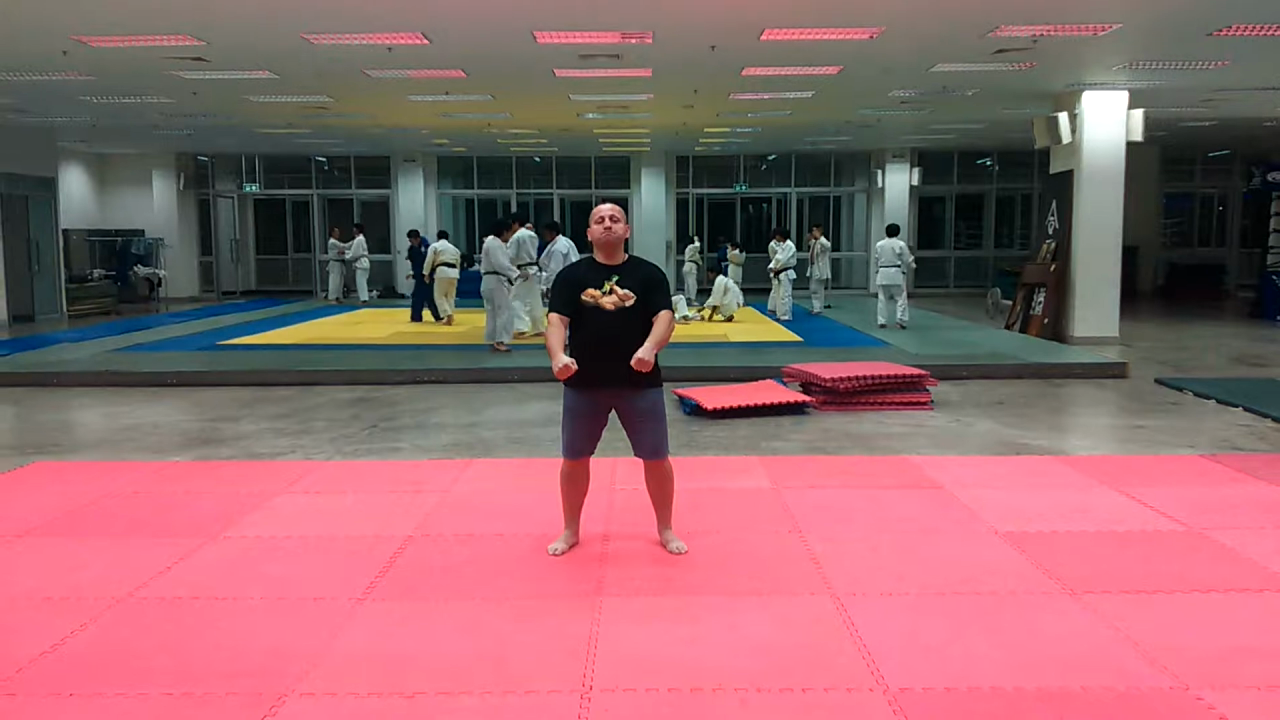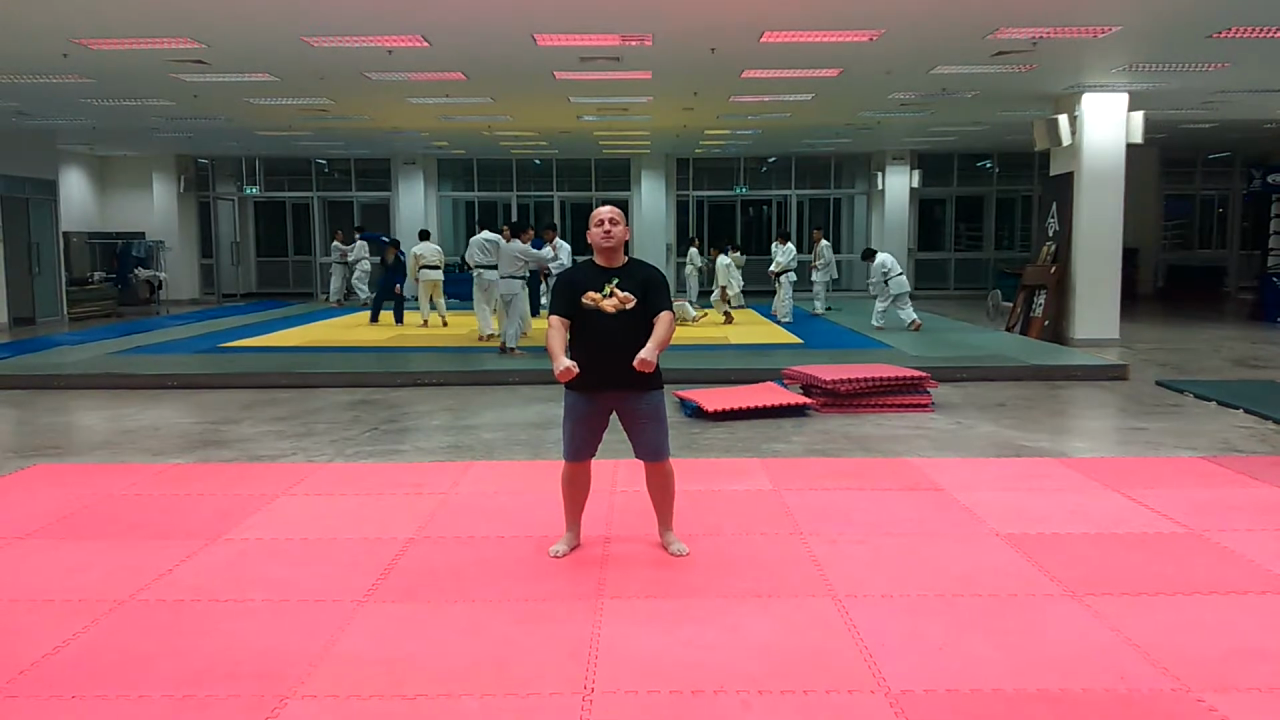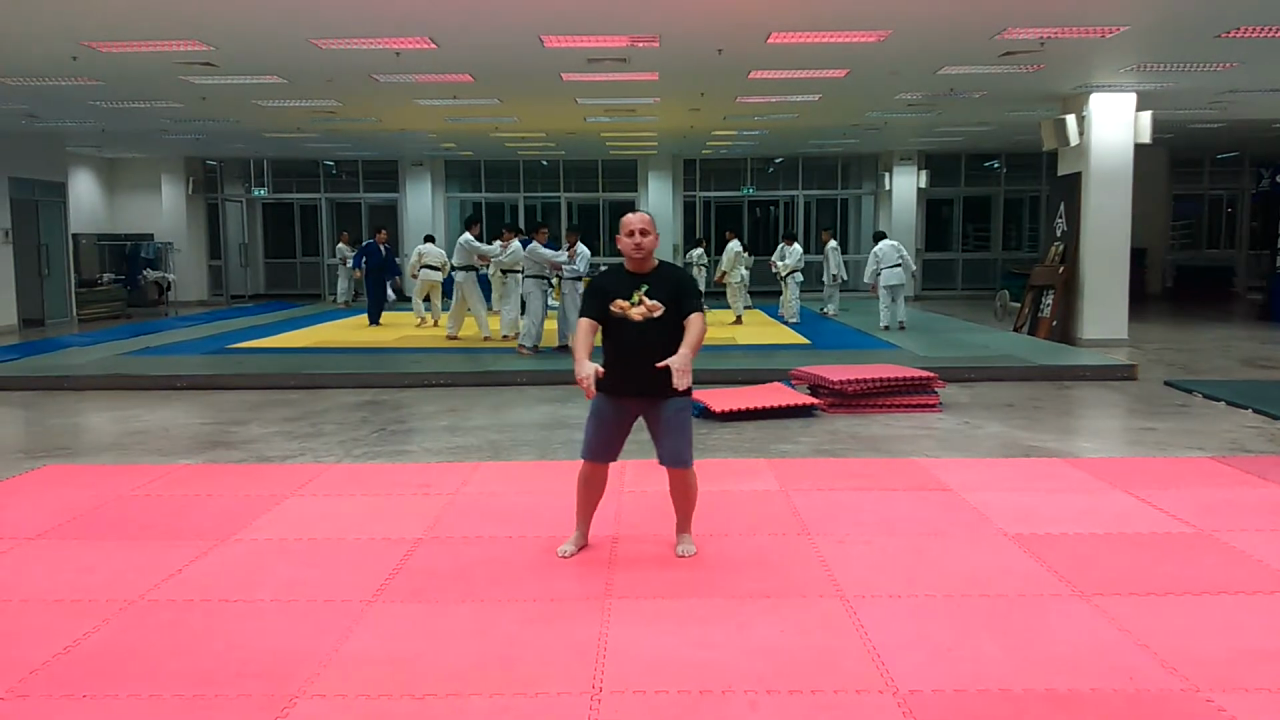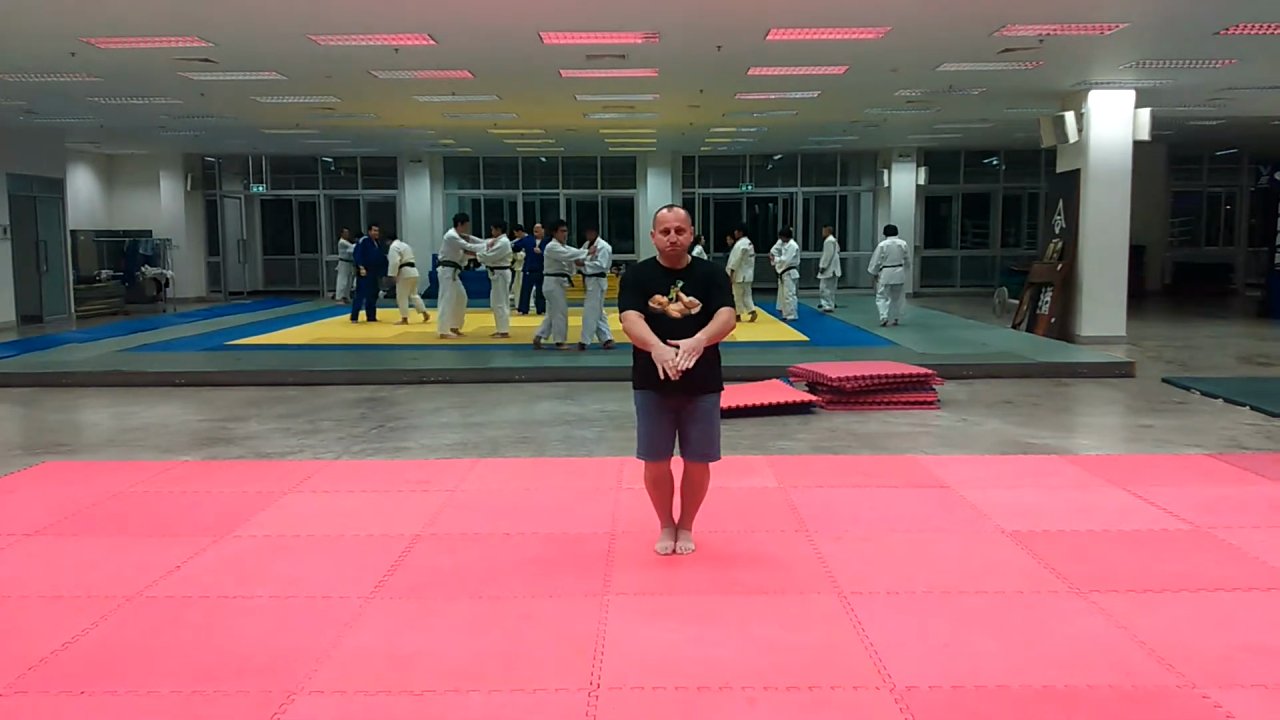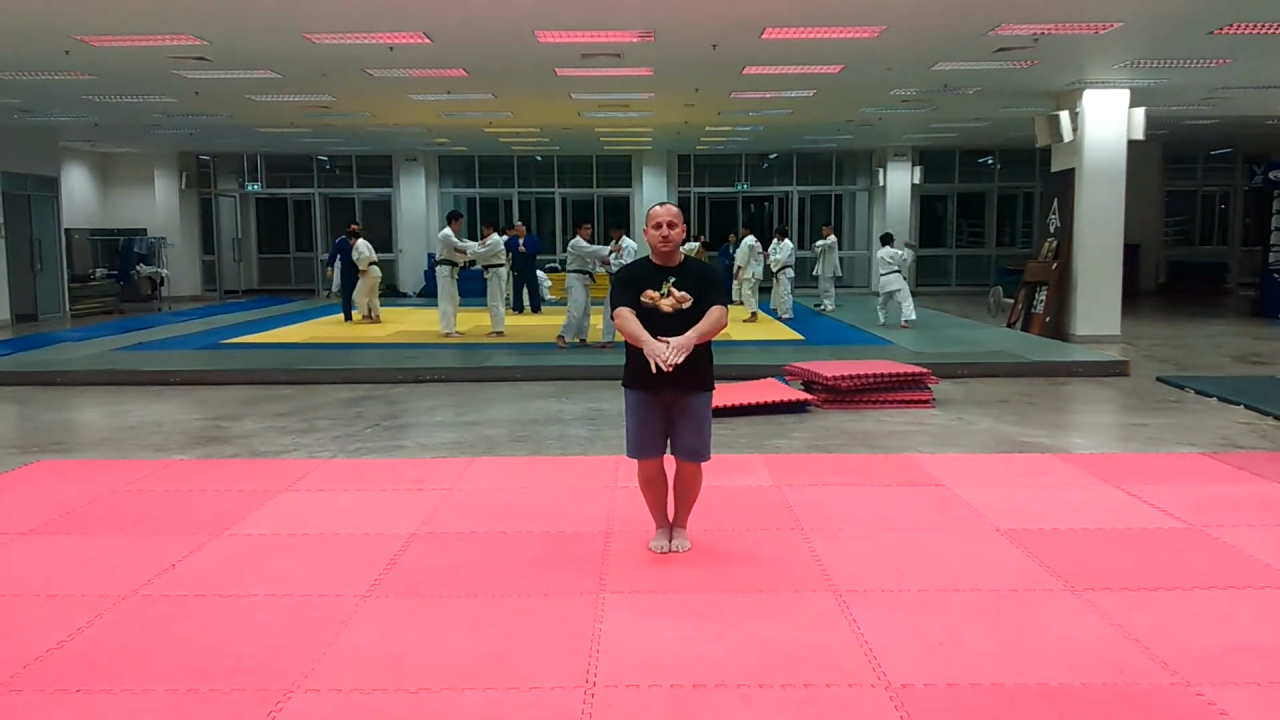
dt=0.7s
person 1, frame 1
left shoulder: (648, 273)
right shoulder: (571, 275)
left elbow: (664, 317)
right elbow: (557, 320)
left wrist: (650, 348)
right wrist: (558, 355)
left hip: (640, 383)
right hip: (583, 384)
left knee: (656, 458)
right knee: (574, 459)
left ankle: (665, 529)
right ankle: (570, 530)
person 1, frame 2
left shoulder: (648, 275)
right shoulder: (571, 278)
left elbow: (665, 318)
right elbow: (557, 323)
left wrist: (652, 348)
right wrist: (559, 358)
left hip: (640, 385)
right hip: (584, 386)
left knee: (657, 459)
right knee: (575, 461)
left ankle: (666, 531)
right ankle: (572, 533)
person 1, frame 3
left shoulder: (678, 278)
right shoulder: (603, 283)
left elbow: (696, 320)
right elbow: (586, 324)
left wrist: (685, 354)
right wrist: (582, 362)
left hip: (667, 391)
right hip: (614, 389)
left knee: (680, 465)
right knee: (594, 462)
left ankle: (684, 531)
right ankle: (581, 533)
person 1, frame 4
left shoulder: (711, 274)
right shoulder: (637, 275)
left elbow: (727, 316)
right elbow: (631, 320)
left wrist: (698, 341)
right wrist: (657, 348)
left hip: (702, 383)
right hip: (652, 383)
left knee: (698, 461)
right knee: (655, 460)
left ankle: (685, 526)
right ankle: (666, 525)
person 1, frame 5
left shoulder: (704, 273)
right shoulder: (629, 275)
left elbow: (719, 315)
right elbow: (623, 317)
left wrist: (688, 338)
right wrist: (649, 343)
left hip: (693, 382)
right hip: (643, 382)
left knee: (690, 460)
right knee: (648, 459)
left ankle: (681, 525)
right ankle: (661, 525)
